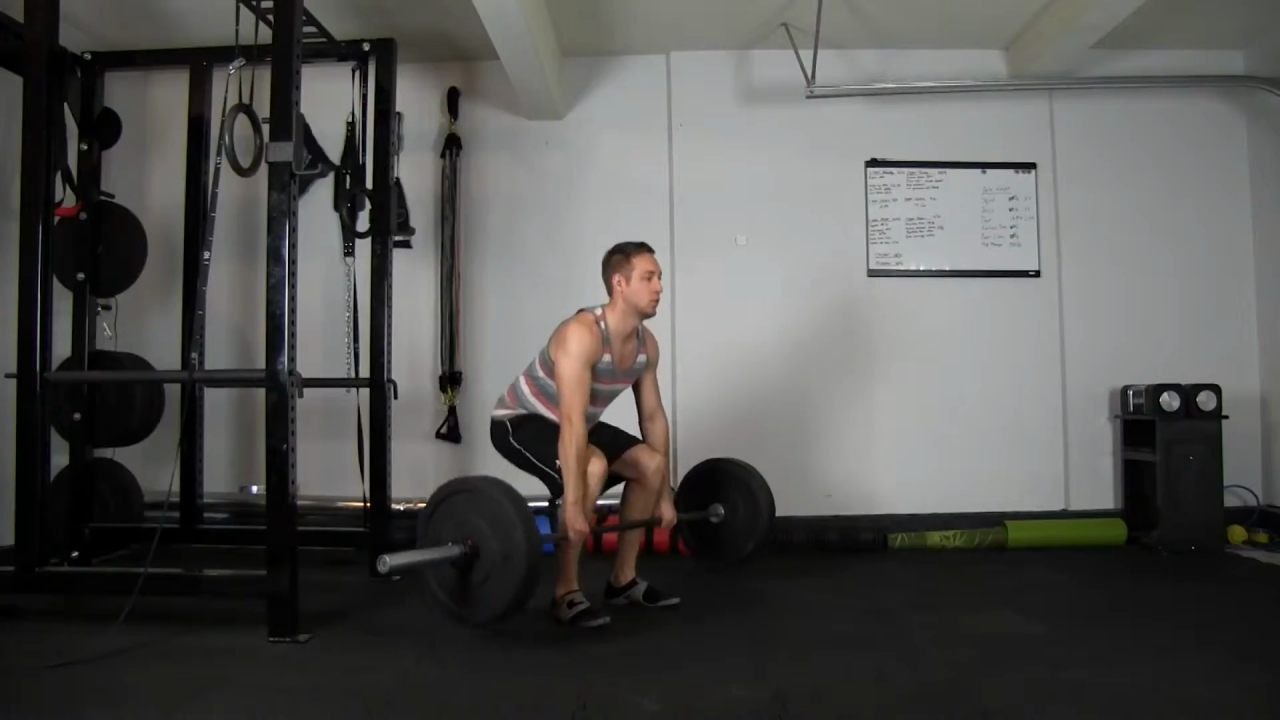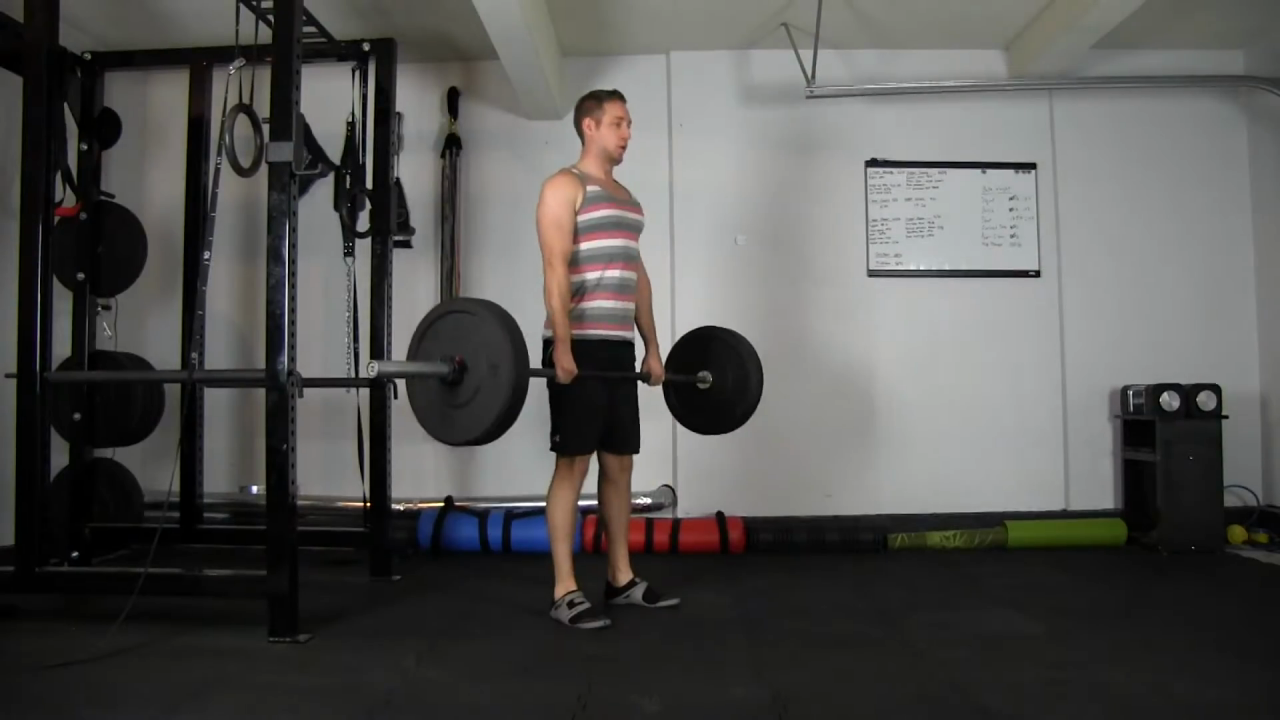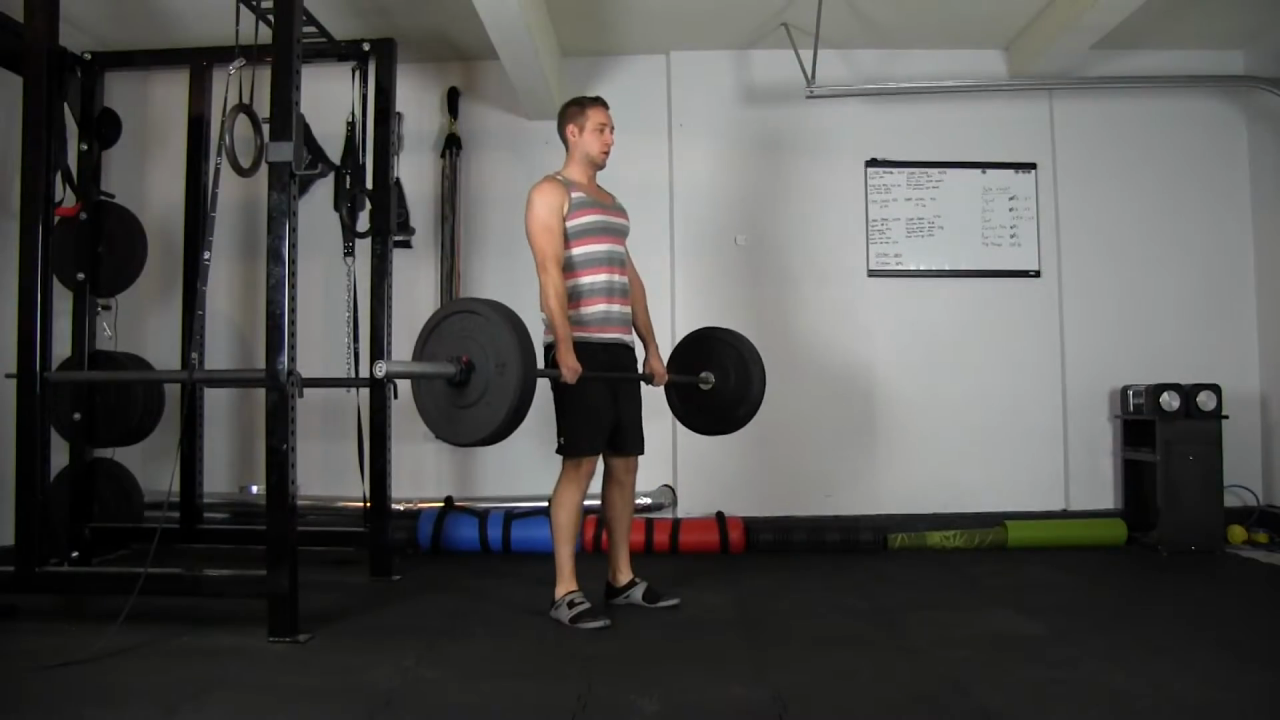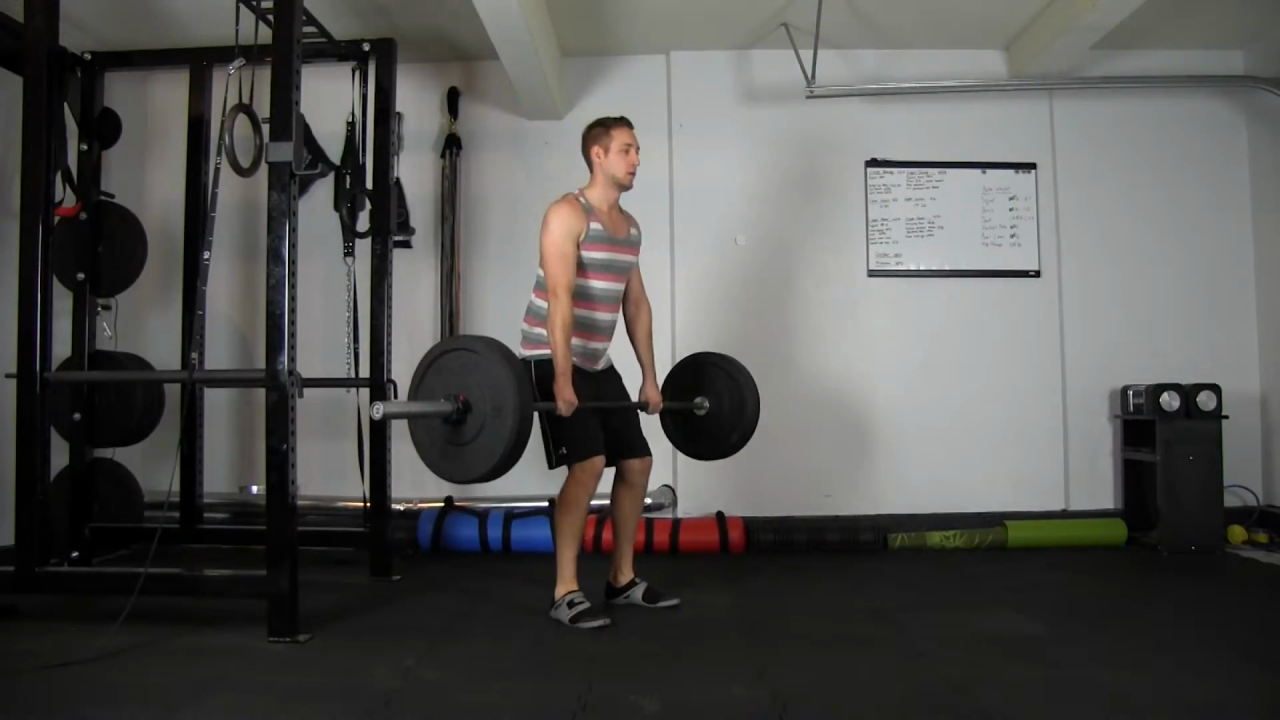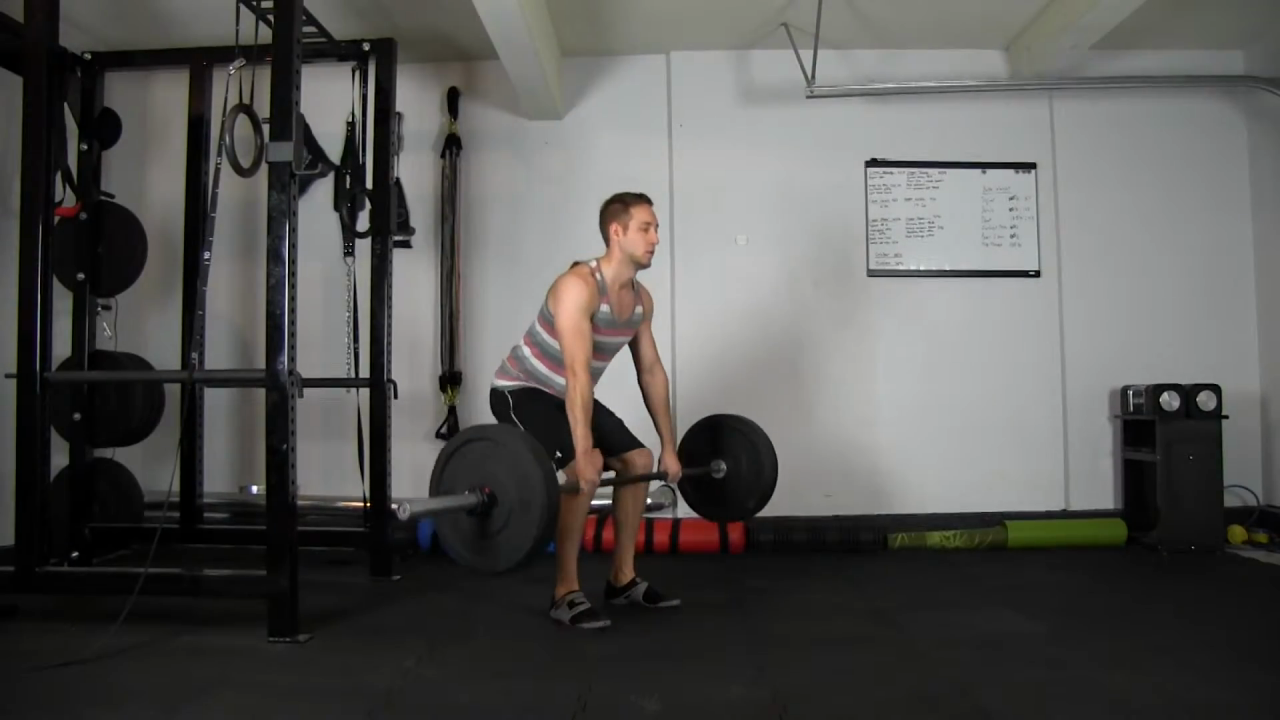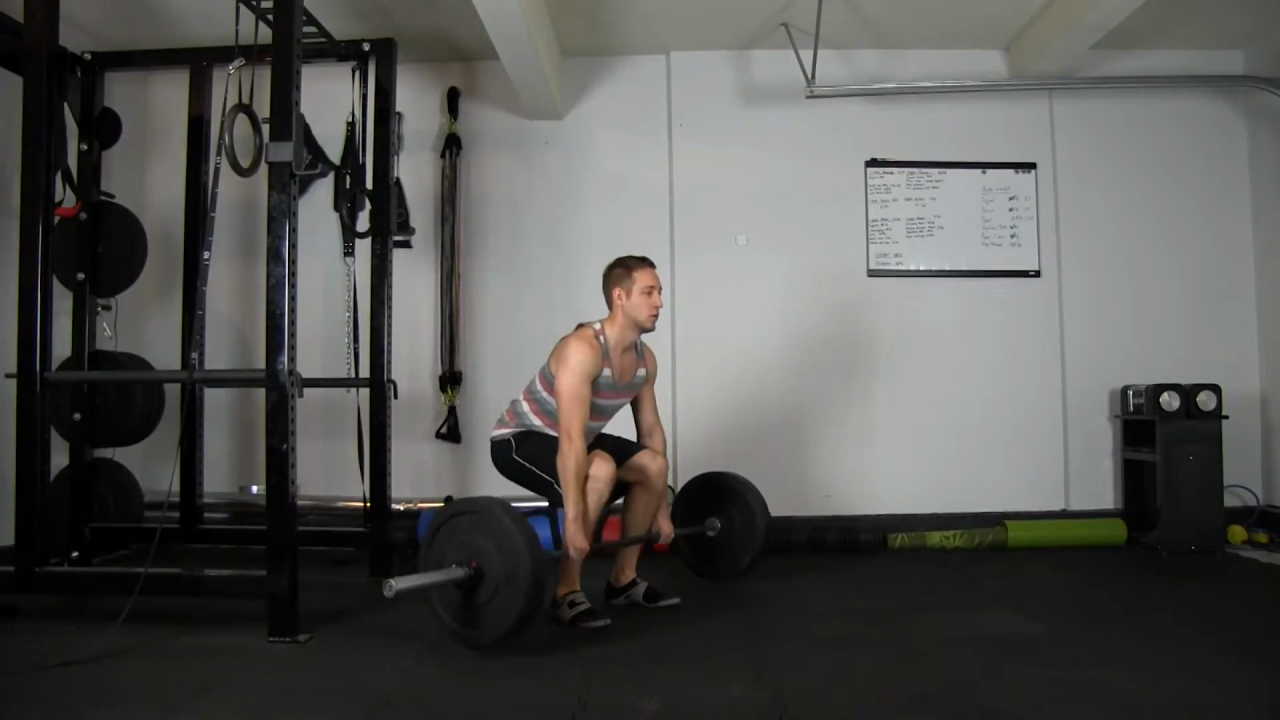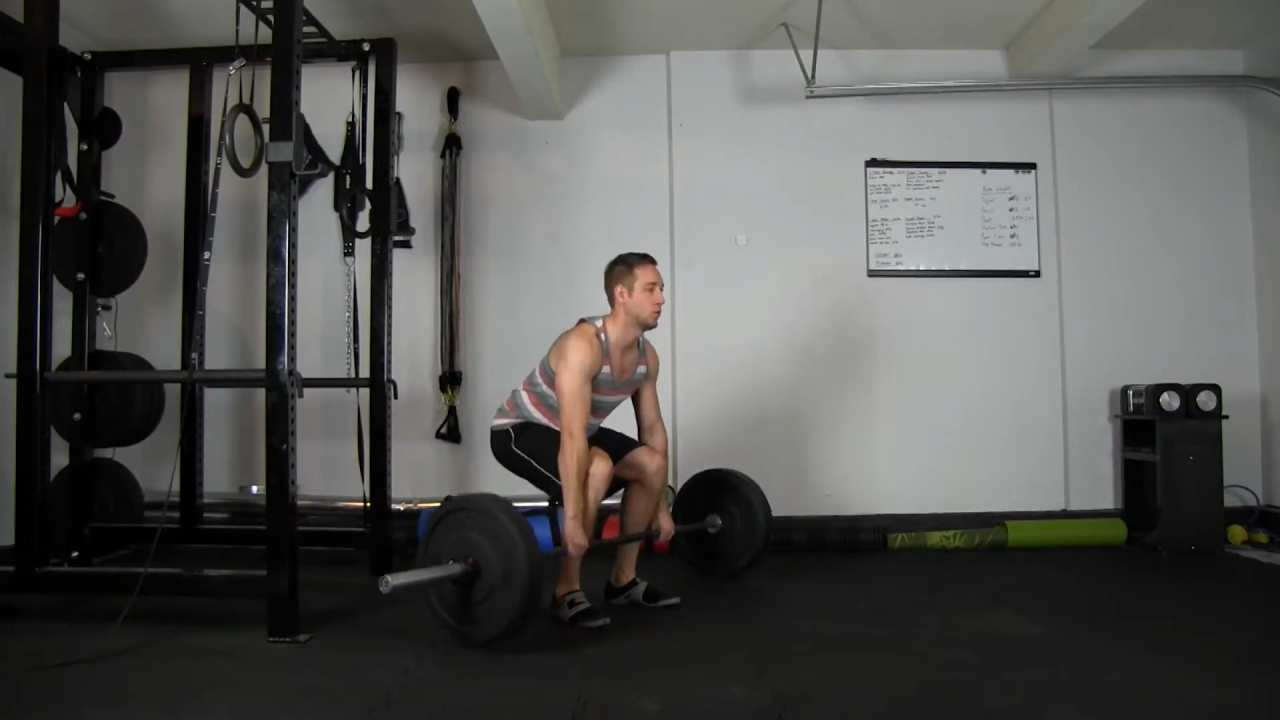
dt=0.7s
person 1, frame 1
left shoulder: (646, 344)
right shoulder: (582, 334)
left elbow: (653, 416)
right elbow: (571, 426)
left wrist: (665, 496)
right wrist: (573, 508)
left hip: (577, 423)
right hip: (521, 420)
left knee: (649, 465)
right knee: (593, 468)
left ankle: (624, 580)
right ankle: (566, 591)
person 1, frame 2
left shoulder: (625, 196)
right shoulder: (565, 186)
right elbow: (555, 268)
left wrist: (652, 348)
right wrist: (562, 345)
left hip: (617, 347)
right hip: (576, 345)
left knee: (619, 464)
right knee: (573, 464)
left ankle: (621, 578)
right ankle: (565, 592)
person 1, frame 3
left shoulder: (610, 201)
right shoulder: (551, 193)
right elbow: (551, 274)
left wrist: (651, 348)
right wrist: (565, 347)
left hip: (619, 348)
right hip: (580, 348)
left knee: (624, 463)
right knee: (580, 464)
left ankle: (622, 579)
right ankle: (565, 592)
person 1, frame 4
left shoulder: (630, 226)
right shoulder: (567, 213)
left elbow: (636, 304)
right elbow: (559, 298)
left wrist: (649, 377)
right wrist: (561, 377)
left hip: (599, 365)
right hip: (552, 363)
left knee: (636, 463)
right knee: (587, 465)
left ankle: (623, 578)
right ankle: (566, 592)
person 1, frame 5
left shoulder: (641, 299)
right shoulder: (579, 285)
left elbow: (651, 371)
right elbow: (577, 373)
left wrist: (669, 447)
right wrist: (584, 454)
left hip: (565, 394)
right hip: (521, 391)
left knee: (638, 461)
right knee: (585, 465)
left ankle: (623, 579)
right ankle: (566, 593)
person 1, frame 6
left shoulder: (644, 358)
right shoulder: (582, 349)
left elbow: (651, 431)
right elbow: (571, 440)
left wrist: (662, 510)
right wrist: (574, 521)
left hip: (574, 439)
right hip: (519, 439)
left knee: (653, 467)
right knee: (599, 469)
left ankle: (623, 579)
right ankle: (567, 593)
person 1, frame 7
left shoulder: (646, 355)
right shoulder: (583, 346)
left elbow: (652, 428)
right elbow: (572, 438)
left wrist: (662, 507)
right wrist: (573, 520)
left hip: (569, 429)
right hip: (519, 429)
left knee: (651, 466)
right knee: (597, 470)
left ankle: (623, 580)
right ankle: (567, 593)
